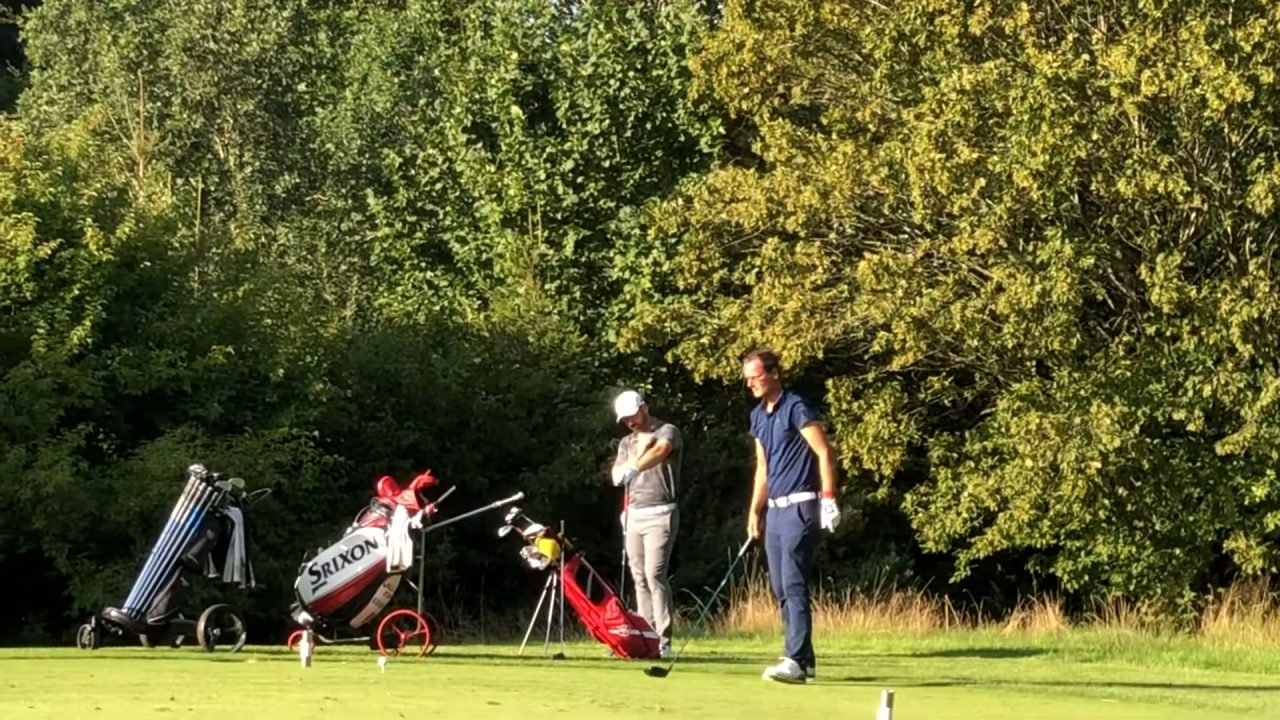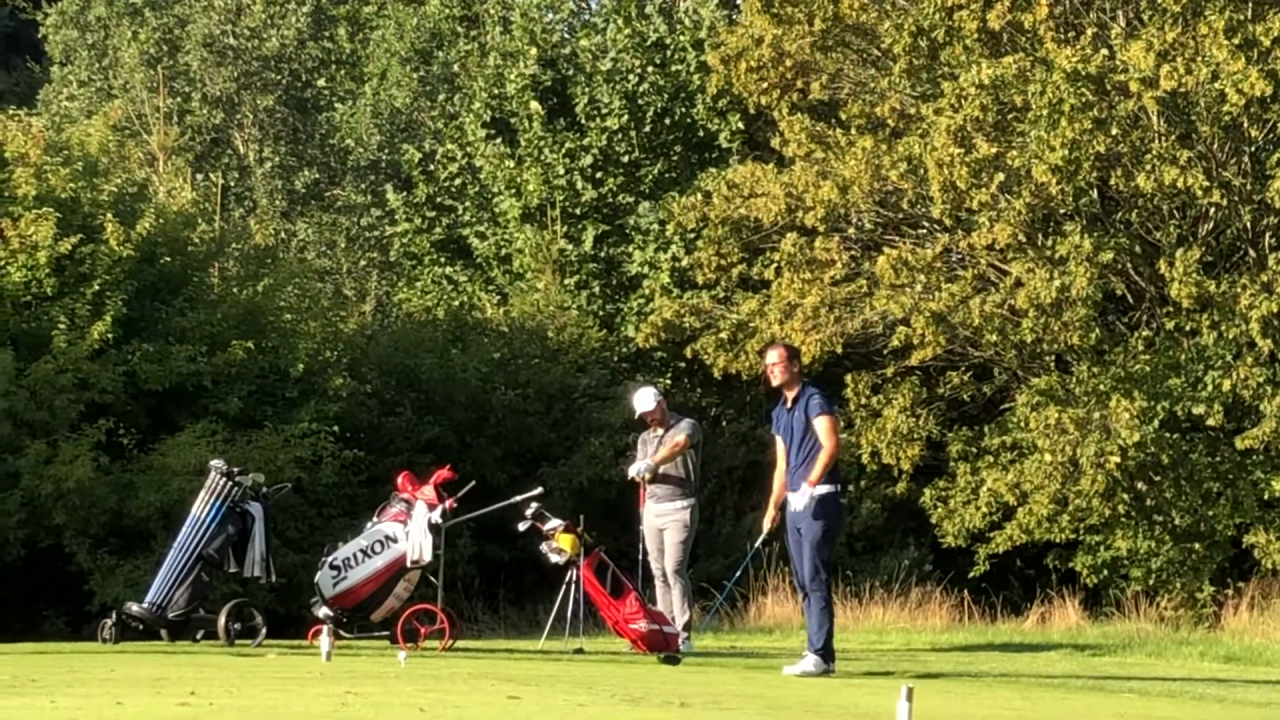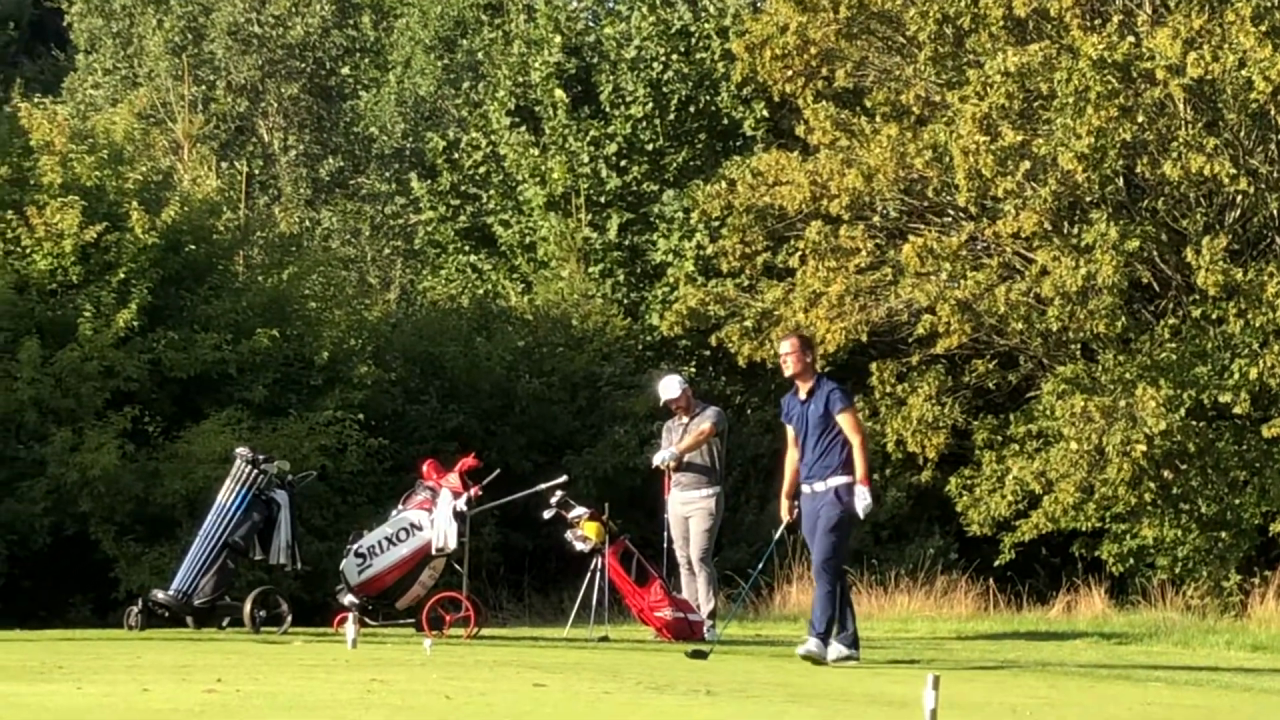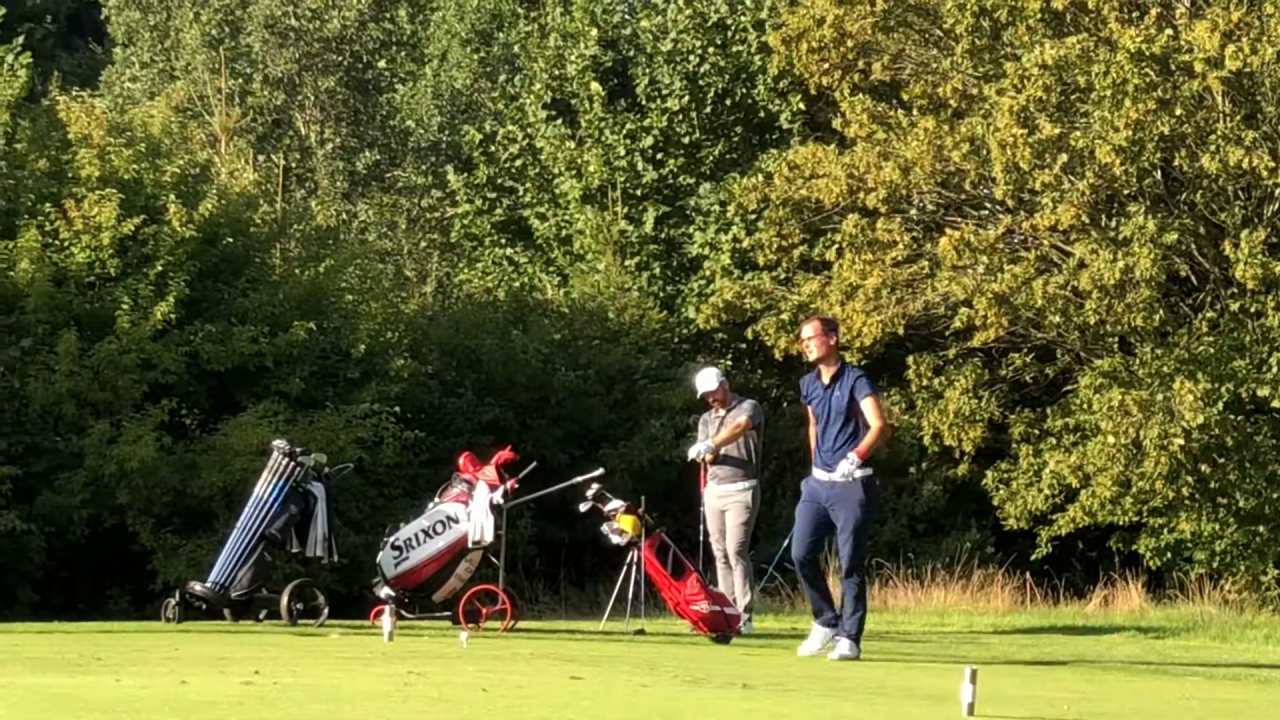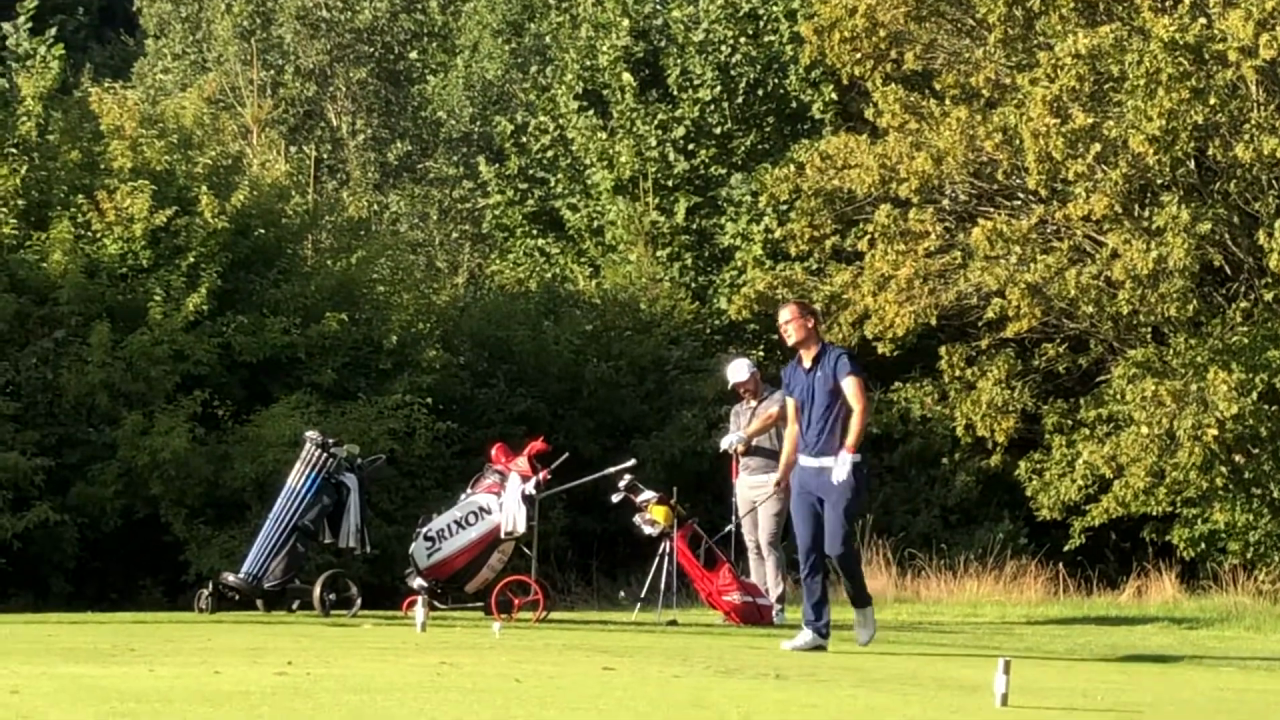
dt=0.5s
person 1, frame 1
left shoulder: (796, 407)
right shoulder: (757, 416)
left elbow: (825, 453)
left wrist: (828, 498)
right wrist: (754, 511)
left hip: (802, 507)
right hip: (775, 509)
left knee: (793, 583)
right knee: (780, 588)
left ankle: (795, 659)
right ankle: (803, 660)
person 1, frame 2
left shoulder: (814, 399)
right shoulder: (779, 413)
left elbow: (831, 445)
left wrist: (810, 485)
right wrist: (772, 506)
left hip: (819, 500)
right hip: (796, 505)
left knee: (815, 579)
right knee: (804, 582)
left ankle: (819, 655)
right ankle: (821, 655)
person 1, frame 3
left shoulder: (831, 392)
right shoulder: (789, 402)
left elbow: (857, 439)
left wrist: (862, 484)
right wrist: (786, 495)
left hip: (836, 490)
right hip: (809, 494)
left knee: (823, 563)
right knee: (830, 569)
left ankle: (817, 640)
right ankle: (847, 642)
person 1, frame 4
left shoulder: (856, 379)
right shoulder: (808, 383)
left elbow: (879, 425)
left wrist: (856, 456)
left hip: (852, 484)
right hip: (818, 482)
left knee: (850, 563)
right knee: (802, 553)
left ankle: (849, 638)
right ankle: (826, 622)
person 1, frame 5
left shoulder: (838, 359)
right shoulder: (791, 372)
left elbow: (860, 407)
left wrist: (848, 452)
right wrist: (784, 469)
left hip: (841, 469)
right hip: (806, 471)
left knee: (838, 546)
right knee: (807, 552)
left ankle: (862, 605)
right ankle: (817, 628)
person 2, frame 1
left shoulder: (667, 431)
right shoulder: (626, 442)
left elbow: (660, 451)
right elbow: (617, 476)
left wrist: (635, 467)
right wrist: (637, 454)
left hip: (660, 514)
right hip: (633, 515)
left knee: (654, 575)
right knee: (639, 578)
left ankle: (664, 641)
person 2, frame 2
left shoulder: (687, 426)
right shoulder: (644, 438)
left elbow: (677, 446)
right elbow: (640, 475)
left wrist: (650, 463)
right wrist: (645, 473)
left hip: (679, 509)
right hip: (652, 510)
left knee: (674, 570)
right knee: (659, 573)
left ankle: (683, 635)
person 2, frame 3
left shoulder: (712, 414)
right shoulder: (669, 426)
left elbow: (703, 434)
right elbow: (668, 464)
left wrist: (675, 451)
right wrist: (670, 460)
left hip: (705, 497)
right hip: (677, 497)
left knee: (700, 558)
right knee: (684, 561)
left ankle: (708, 623)
person 2, frame 4
left shoulder: (748, 407)
right shoulder: (706, 419)
left elbow: (739, 427)
right elbow: (706, 457)
left wrist: (711, 444)
right wrist: (707, 453)
left hip: (741, 490)
right hip: (713, 491)
left knee: (736, 551)
right knee: (720, 554)
left ankle: (745, 617)
person 2, frame 5
left shoulder: (779, 399)
right shoulder: (737, 411)
left elbow: (771, 418)
right elbow: (738, 448)
left wrist: (743, 435)
right wrist: (740, 444)
left hip: (772, 480)
right hip: (745, 481)
left knee: (768, 542)
right knee: (752, 545)
left ankle: (777, 607)
